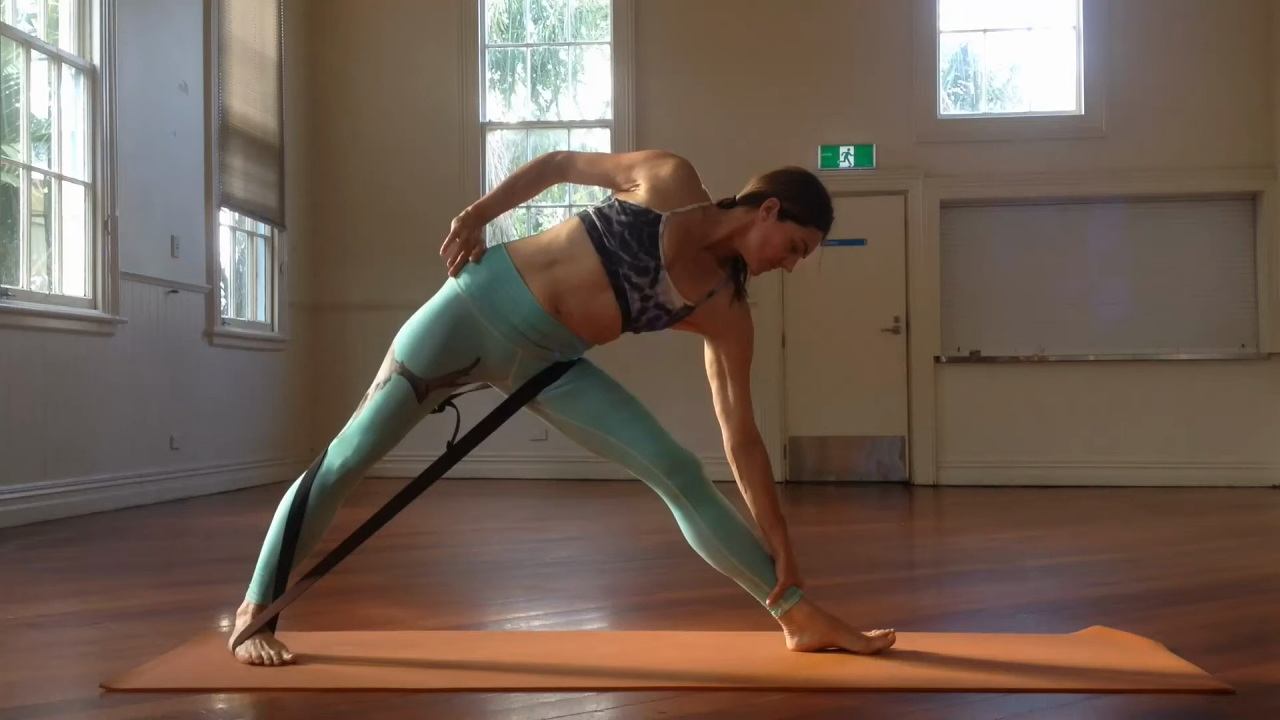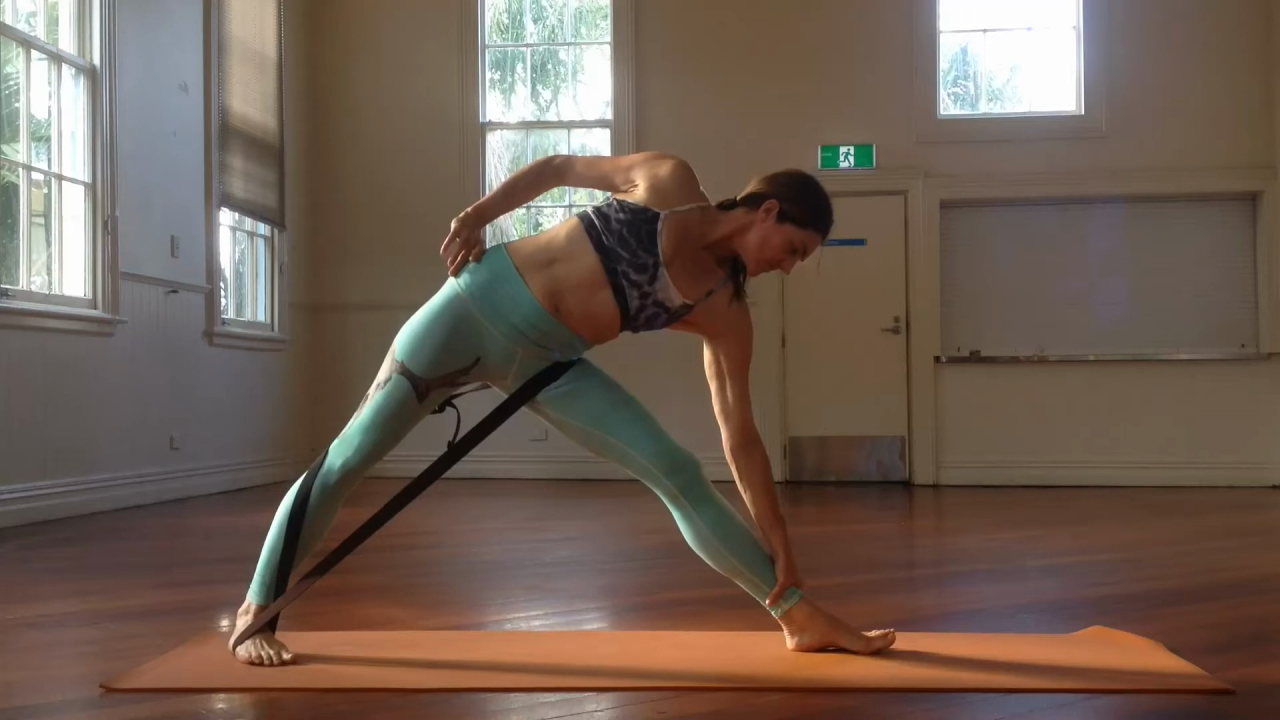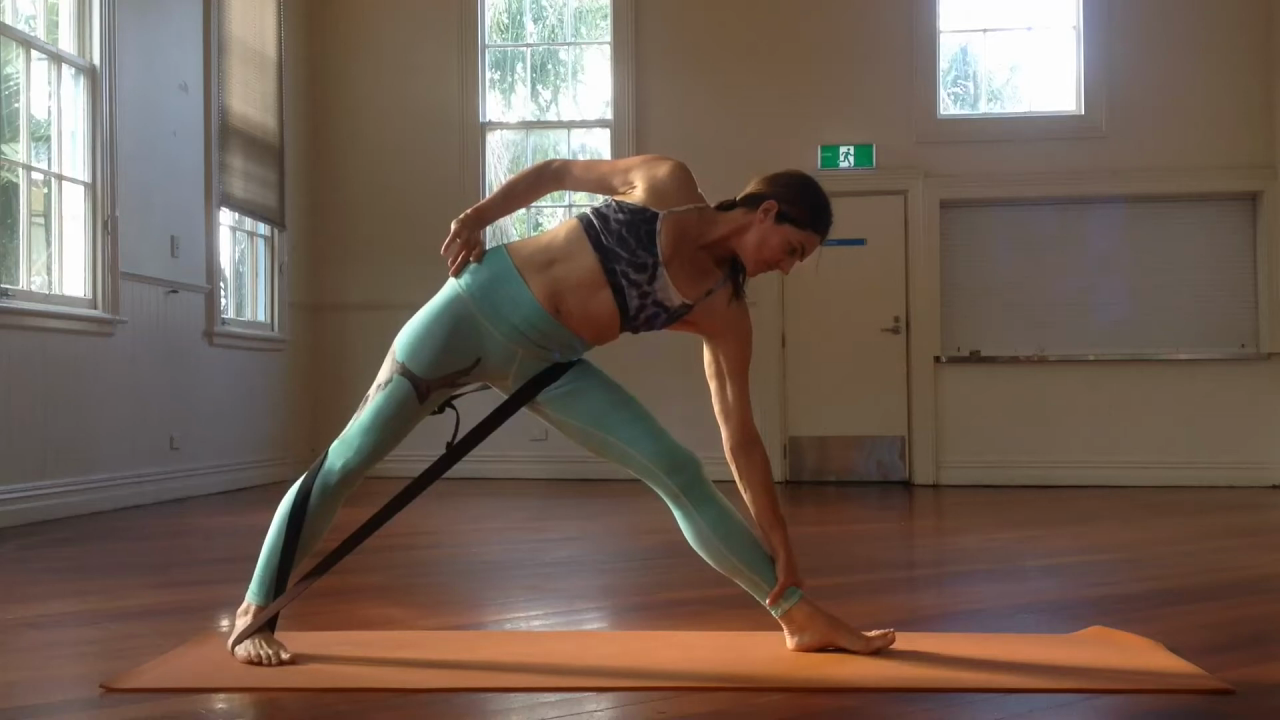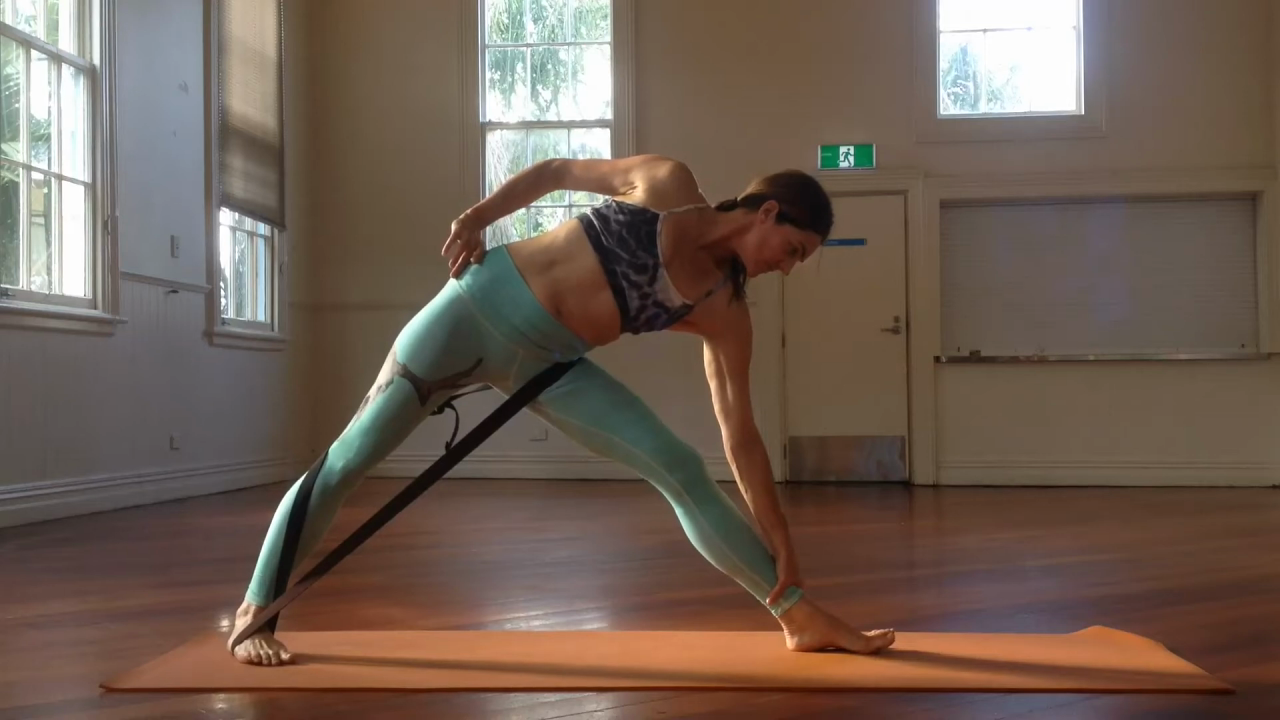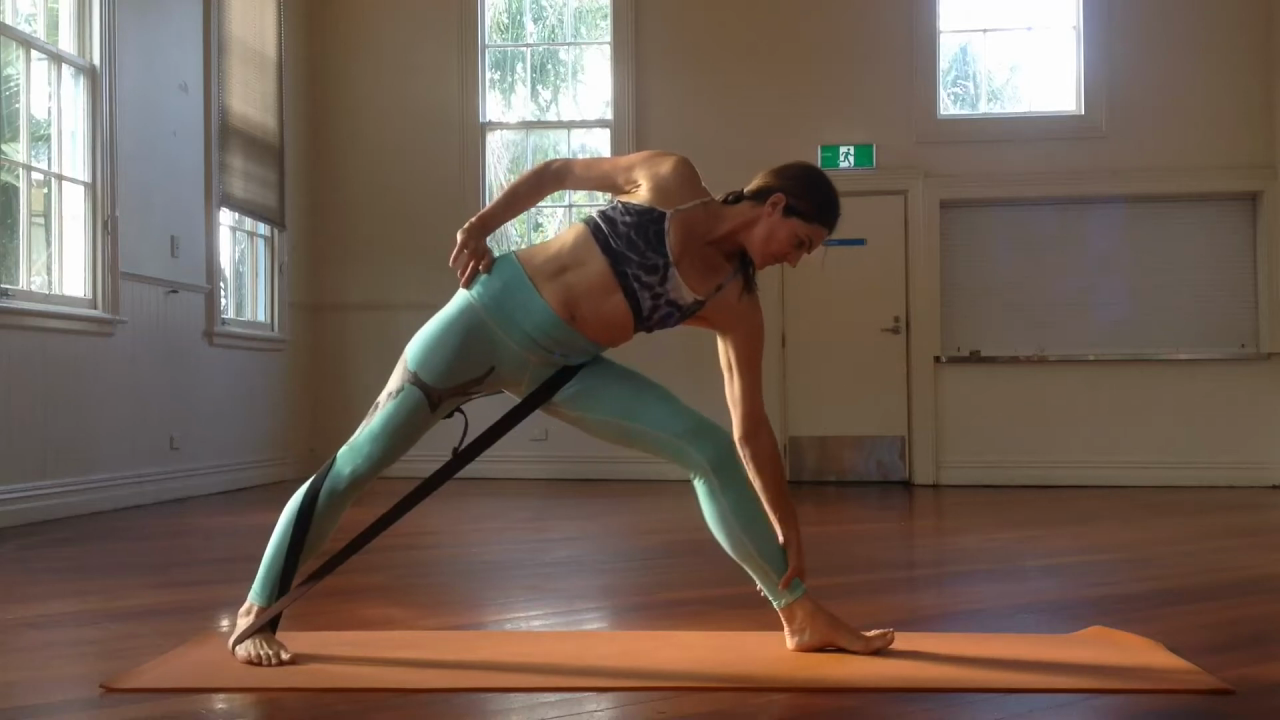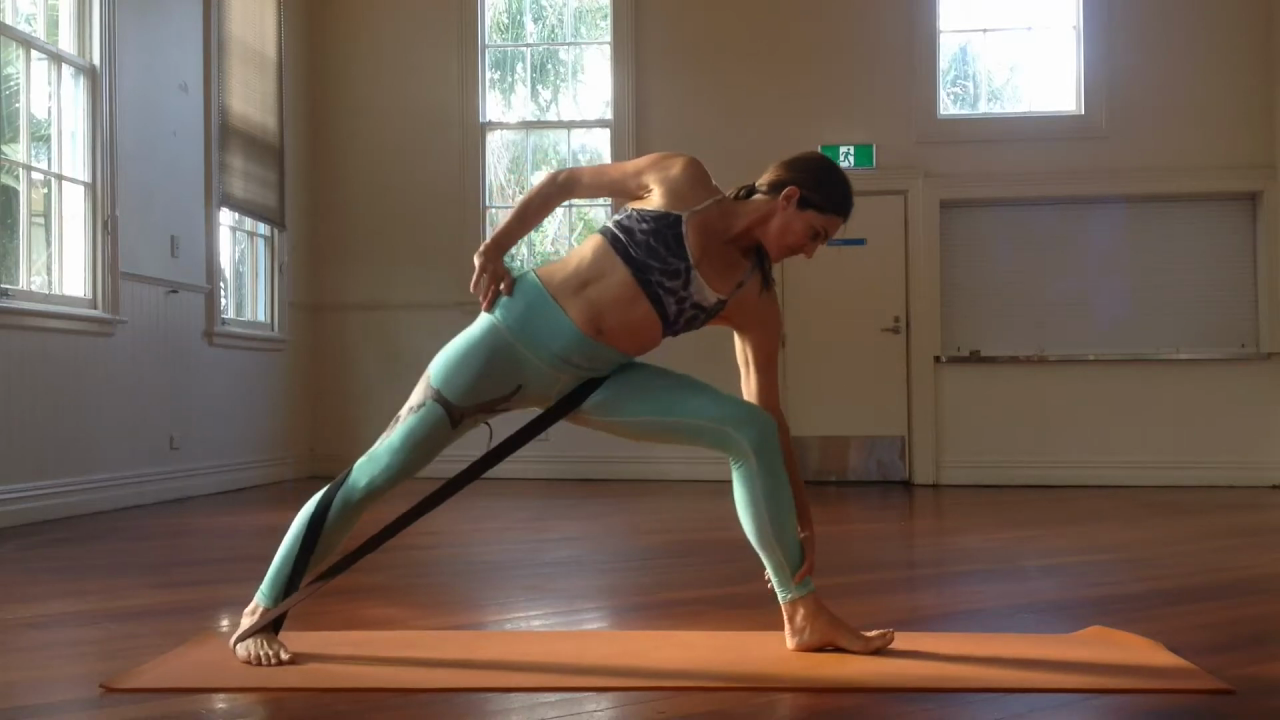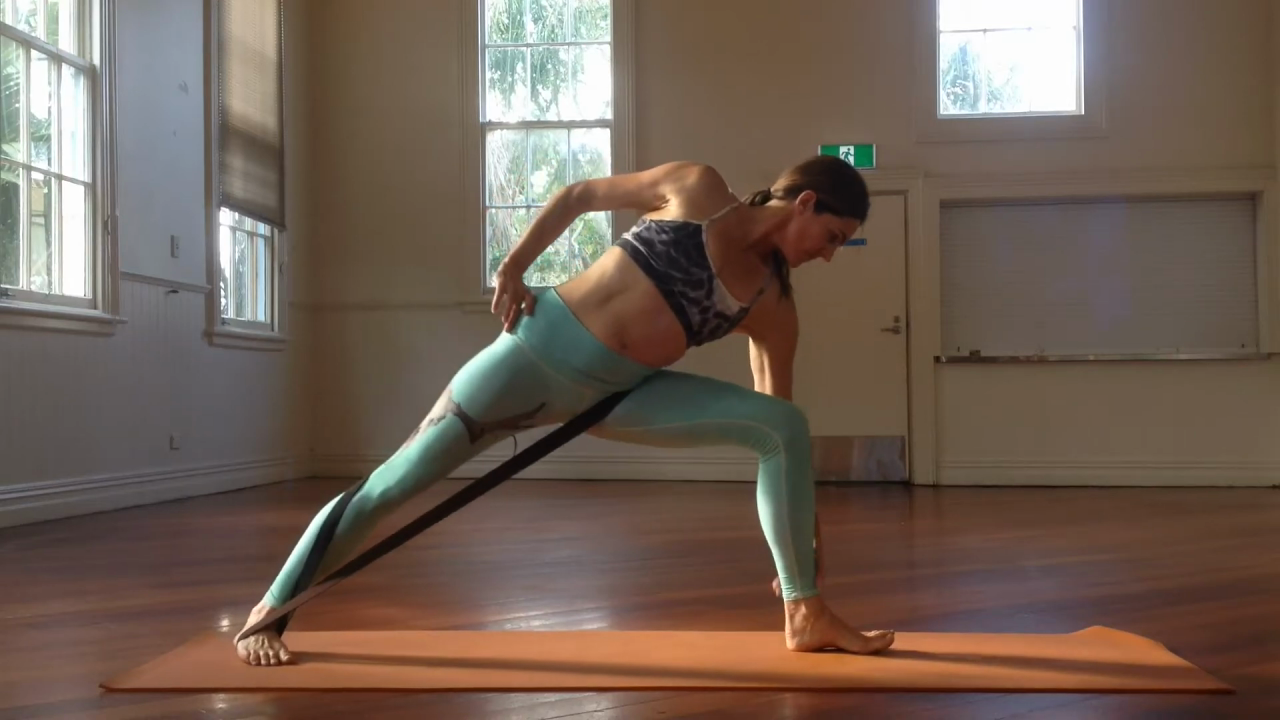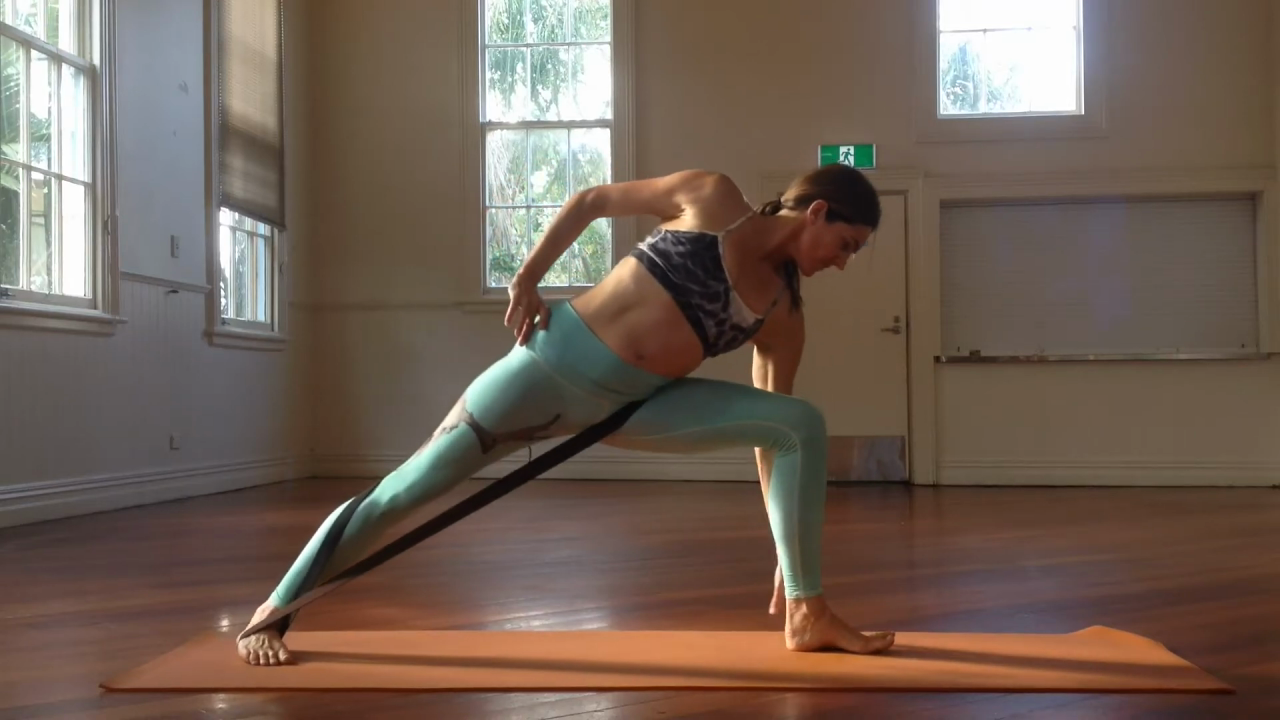
dt=0.3s
person 1, frame 1
left shoulder: (726, 311)
right shoulder: (669, 180)
left elbow: (741, 436)
right elbow: (557, 164)
left wrist: (780, 544)
right wrist: (476, 214)
left hip: (546, 361)
right hip: (477, 305)
left knee: (678, 472)
right knee: (347, 458)
left ankle: (798, 617)
right ankle: (253, 611)
person 1, frame 2
left shoulder: (724, 311)
right shoulder: (668, 181)
left elbow: (740, 436)
right elbow: (558, 168)
left wrist: (779, 543)
right wrist: (476, 216)
left hip: (545, 360)
right hip: (475, 305)
left knee: (678, 473)
right knee: (347, 459)
left ankle: (799, 617)
right ankle: (255, 611)
person 1, frame 3
left shoulder: (724, 312)
right shoulder: (666, 182)
left elbow: (741, 437)
right elbow: (556, 171)
left wrist: (779, 543)
right wrist: (476, 215)
left hip: (545, 361)
right hip: (476, 304)
left knee: (678, 472)
right knee: (348, 458)
left ankle: (799, 616)
right ankle: (254, 610)
person 1, frame 4
left shoulder: (724, 311)
right shoulder: (667, 183)
left elbow: (741, 436)
right elbow: (556, 171)
left wrist: (781, 542)
right wrist: (476, 217)
left hip: (546, 360)
right hip: (476, 307)
left knee: (680, 468)
right knee: (347, 461)
left ankle: (799, 616)
right ankle: (254, 611)
person 1, frame 5
left shoulder: (735, 306)
right shoulder: (671, 178)
left elbow: (752, 426)
right elbow: (557, 170)
left wrist: (787, 526)
right wrist: (480, 225)
left hip: (561, 366)
right hip: (490, 313)
left knee: (709, 447)
right knee: (355, 466)
left ankle: (799, 614)
right ankle: (255, 613)
person 1, frame 6
left shoulder: (755, 301)
right shoulder: (682, 180)
left elbow: (769, 415)
right elbow: (564, 181)
left wrist: (800, 516)
right wrist: (495, 247)
left hip: (586, 379)
right hip: (513, 332)
left knee: (752, 432)
right knee: (371, 477)
left ankle: (803, 613)
right ankle: (260, 613)
person 1, frame 7
left shoulder: (773, 307)
right shoulder: (697, 188)
left elbow: (773, 417)
right elbow: (579, 194)
left wrist: (806, 525)
right wrist: (513, 267)
left hip: (613, 394)
right hip: (536, 347)
left knee: (787, 424)
right knee: (390, 487)
left ankle: (806, 614)
right ankle: (268, 613)
person 1, frame 8
left shoulder: (783, 317)
right shoulder: (712, 197)
left elbow: (772, 432)
right elbow: (592, 200)
left wrist: (790, 551)
right wrist: (527, 277)
left hip: (627, 406)
right hip: (552, 360)
left knee: (803, 425)
right knee: (401, 494)
left ankle: (807, 614)
right ankle: (273, 612)
